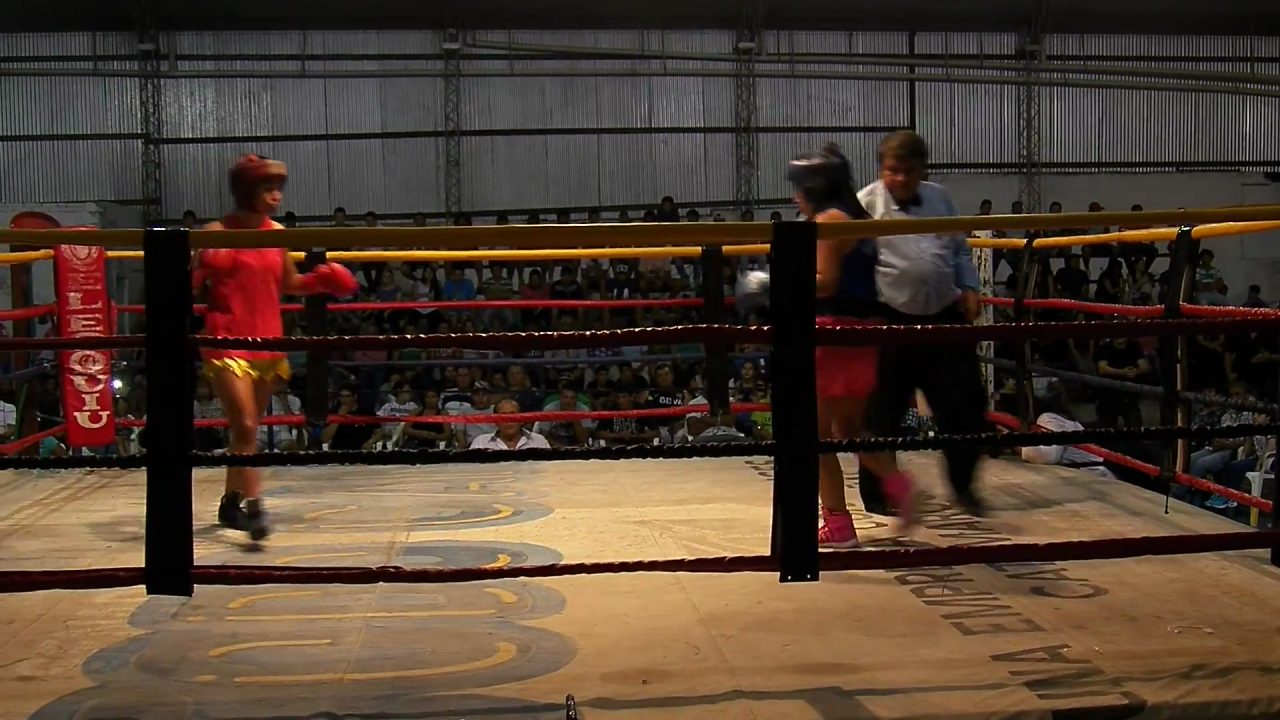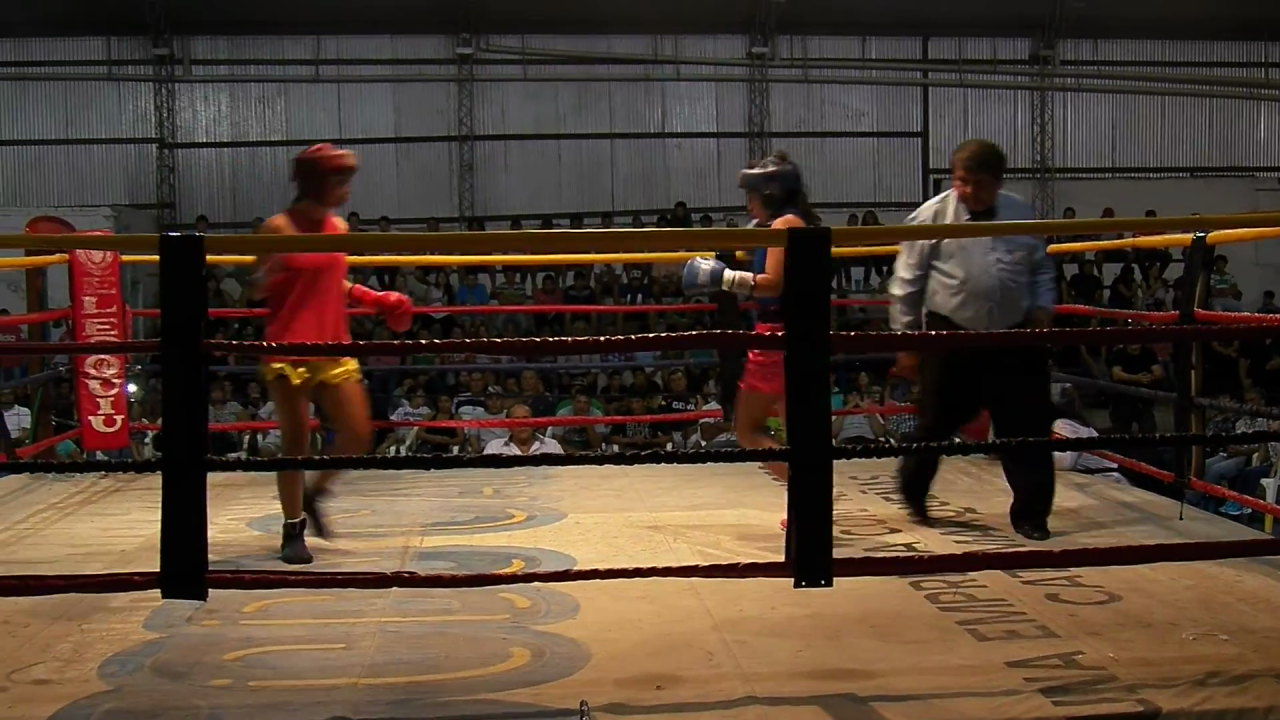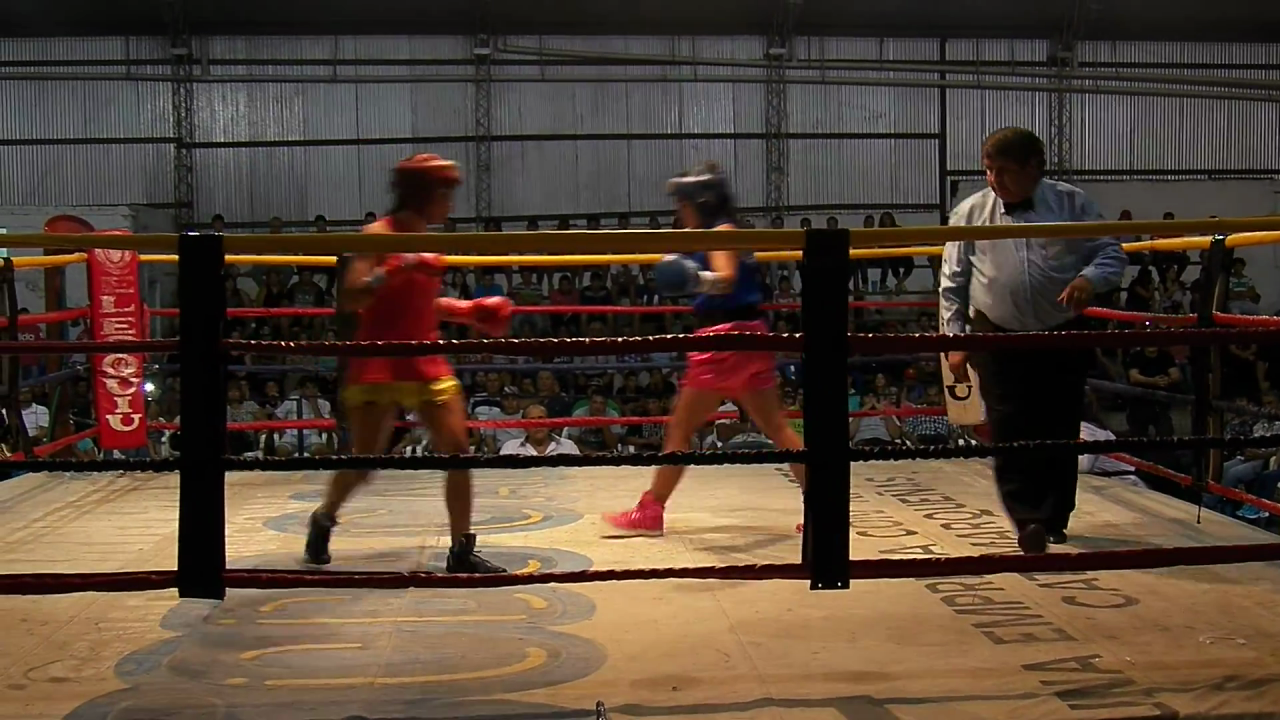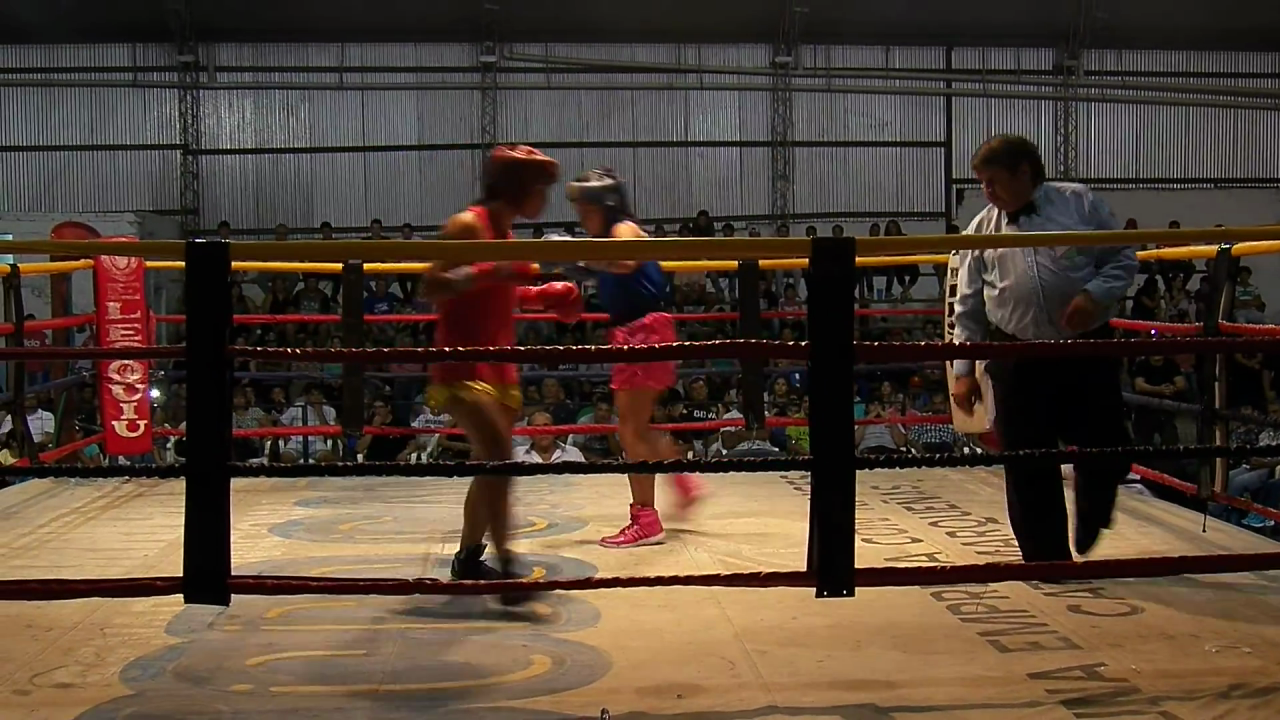
dt=0.3s
person 1, frame 1
left shoulder: (278, 234)
right shoulder: (216, 234)
left elbow: (288, 284)
right elbow: (191, 287)
left wrist: (319, 278)
right wrist: (201, 266)
left hip: (268, 344)
right hip: (228, 345)
left knee: (247, 427)
right knee: (245, 423)
left ankle: (233, 502)
right ankle: (252, 508)
person 1, frame 2
left shoulder: (339, 228)
right shoulder: (278, 226)
right elbow: (258, 290)
left wrist: (376, 299)
right wrist: (279, 265)
left hip: (334, 347)
right hip: (288, 348)
left knee: (359, 436)
right knee: (296, 440)
left ankle: (315, 491)
right ankle: (293, 529)
person 1, frame 3
right shoulder: (377, 236)
right elbow: (355, 296)
left wrist: (469, 311)
right wrist: (400, 267)
left hip: (428, 366)
right hip: (378, 369)
left knee: (458, 452)
right knee: (360, 464)
left ankle: (463, 550)
right ankle: (324, 521)
person 1, frame 4
left shoulder: (504, 233)
right shoulder: (468, 226)
right elbow: (436, 289)
left wrist: (542, 295)
right wrist: (491, 270)
left hip: (497, 366)
right hip: (464, 368)
left knee: (493, 464)
right knee: (499, 460)
left ankle: (469, 556)
right ankle: (504, 569)
person 2, frame 1
left shoulder: (939, 198)
right shoulder: (864, 206)
left elbow: (960, 250)
left wrist: (969, 288)
left hip: (944, 318)
right hip: (888, 323)
left knee: (965, 401)
right knee: (883, 413)
left ankle: (964, 484)
person 2, frame 2
left shoulder: (1020, 212)
right shoulder: (931, 217)
left elbow: (1042, 268)
right elbow: (906, 286)
left wrist: (1042, 305)
right hip: (952, 338)
left knee: (1028, 425)
right knee: (938, 421)
left ankle: (1030, 513)
right ankle: (913, 493)
person 2, frame 3
left shoulder: (1071, 204)
right shoulder: (970, 213)
left elbow: (1113, 254)
right elbow: (953, 284)
left wrist: (1090, 279)
right wrist: (955, 341)
left hip: (1062, 337)
left knee: (1058, 434)
right knee: (1010, 433)
left ankle: (1050, 520)
right ankle: (1031, 524)
person 2, frame 4
left shoulder: (1080, 203)
right shoulder: (981, 230)
left elbow: (1123, 258)
right elbow: (967, 307)
left wrist: (1095, 294)
right wrist: (963, 369)
right hip: (1016, 358)
left knee: (1106, 445)
right knee: (1027, 459)
left ankle: (1089, 518)
right ankle: (1046, 554)
person 3, frame 1
left shoulder: (828, 220)
right shoulder: (852, 220)
left elbow: (824, 283)
left knee: (817, 436)
right knee: (846, 431)
left ankle: (838, 525)
right ankle: (897, 485)
person 3, frame 2
left shoulder: (784, 223)
right shoulder: (803, 223)
left elbow: (773, 282)
left wrist: (723, 277)
left hip: (781, 332)
left knee: (745, 427)
person 3, frame 3
left shoulder: (722, 236)
left elbow: (727, 281)
left wrist: (699, 279)
right hip: (747, 337)
left knee: (678, 430)
right knee: (775, 427)
left ankle: (648, 513)
person 3, frame 4
left shoulder: (624, 230)
right shoulder: (613, 237)
left elbow: (626, 262)
left hip: (643, 333)
right hip: (639, 334)
left knee: (629, 430)
right knee: (636, 426)
left ankle: (646, 521)
right ankle: (683, 481)
